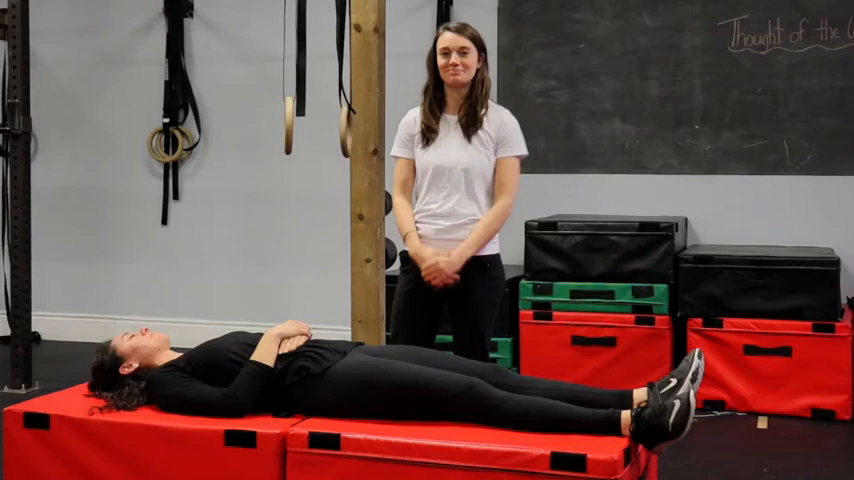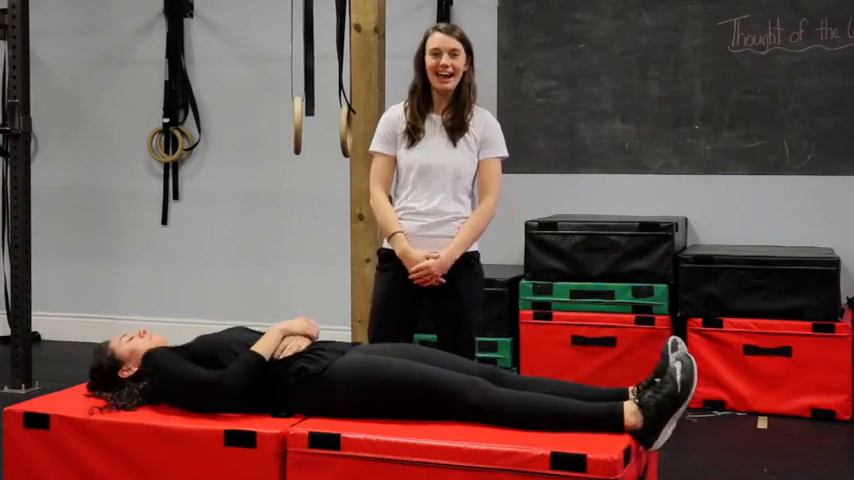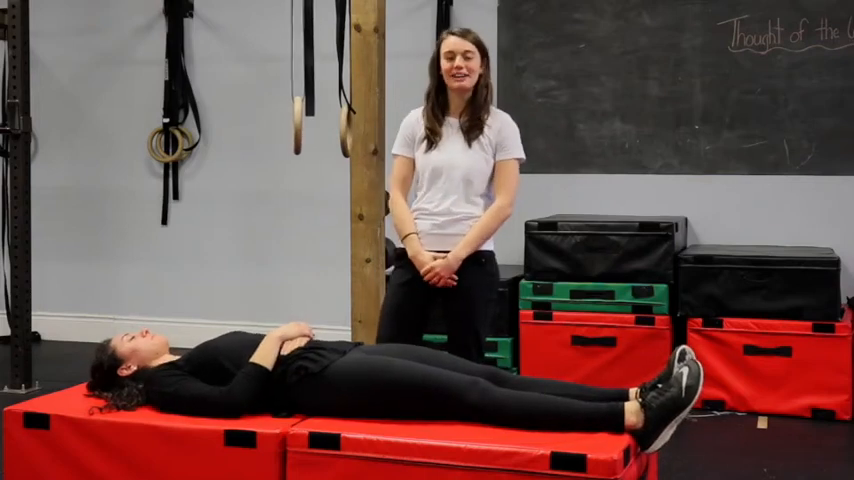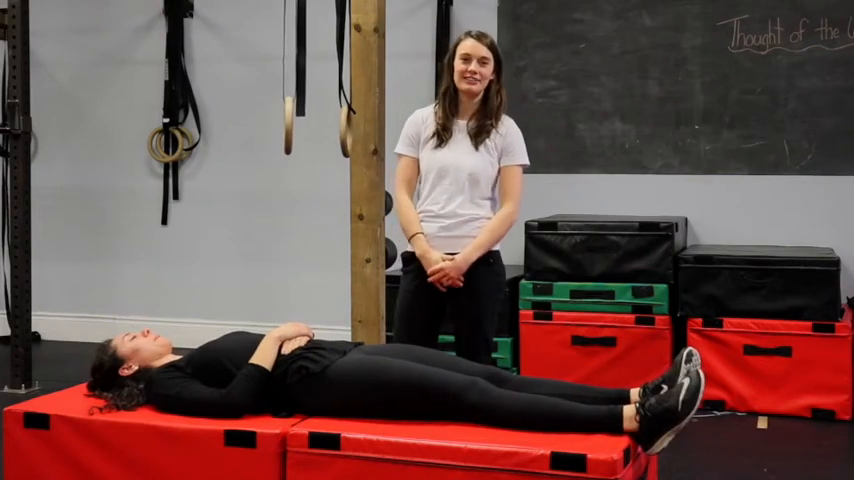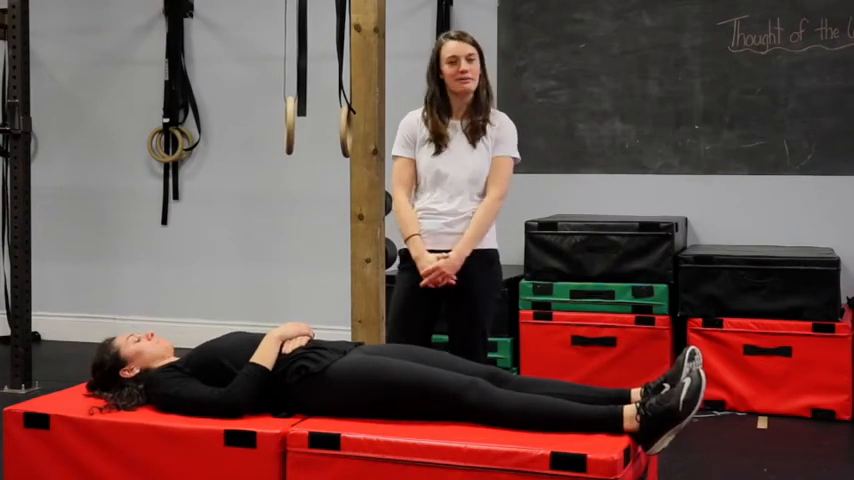
dt=0.7s
person 1, frame 1
left shoulder: (194, 358)
right shoulder: (166, 384)
right elbow: (237, 403)
left wrist: (285, 336)
right wrist: (273, 339)
left hip: (341, 355)
right hip: (320, 383)
left knee: (491, 375)
right knee: (473, 397)
left ankle: (640, 397)
right ankle: (633, 425)
person 1, frame 2
left shoulder: (186, 354)
right shoulder: (164, 372)
right elbow: (230, 387)
left wrist: (287, 338)
right wrist: (277, 332)
left hip: (341, 356)
right hip: (316, 383)
left knee: (490, 376)
right knee: (472, 398)
left ankle: (634, 395)
right ankle: (633, 419)
person 1, frame 3
left shoulder: (191, 358)
right shoulder: (165, 385)
right elbow: (236, 400)
left wrist: (283, 336)
right wrist: (274, 338)
left hip: (339, 354)
right hip: (319, 384)
left knee: (490, 375)
right knee: (472, 397)
left ankle: (636, 395)
right ankle: (632, 418)
person 1, frame 4
left shoulder: (193, 359)
right shoulder: (166, 384)
right elbow: (236, 402)
left wrist: (283, 338)
right wrist: (273, 340)
left hip: (339, 355)
right hip: (317, 383)
left knee: (489, 376)
right knee: (472, 397)
left ankle: (637, 397)
right ankle: (632, 422)
person 1, frame 5
left shoulder: (193, 358)
right shoulder: (166, 386)
right elbow: (236, 400)
left wrist: (285, 336)
right wrist: (273, 339)
left hip: (341, 354)
right hip: (318, 384)
left knee: (491, 376)
right knee: (473, 398)
left ankle: (638, 397)
right ankle: (632, 422)
person 2, frame 1
left shoulder: (500, 122)
right shoulder: (413, 122)
left elbow: (503, 201)
right elbow: (401, 195)
left wrist: (459, 257)
right wrist: (418, 249)
left hip: (478, 263)
right hip: (419, 261)
left knee: (471, 365)
person 2, frame 2
left shoulder: (483, 124)
right shoulder: (396, 118)
left elbow: (488, 201)
right elbow: (378, 193)
left wrist: (448, 257)
right wrist: (405, 250)
left hip: (459, 261)
right hip: (398, 258)
person 2, frame 3
left shoulder: (500, 126)
right shoulder: (416, 122)
left elbow: (504, 203)
right elbow: (397, 195)
left wrist: (454, 257)
right wrist: (416, 252)
left hip: (472, 260)
right hip: (414, 259)
left knee: (465, 361)
person 2, frame 4
left shoulder: (505, 131)
right shoulder: (421, 122)
left elbow: (509, 208)
right elbow: (402, 194)
left wrist: (463, 260)
right wrist: (425, 252)
left hip: (480, 263)
right hip: (422, 260)
left knee: (474, 363)
person 2, frame 5
left shoulder: (499, 126)
right shoulder: (415, 123)
left elbow: (494, 198)
right elbow: (400, 195)
left wrist: (456, 257)
right wrist: (420, 253)
left hip: (476, 259)
right hip: (418, 258)
left knee: (468, 361)
